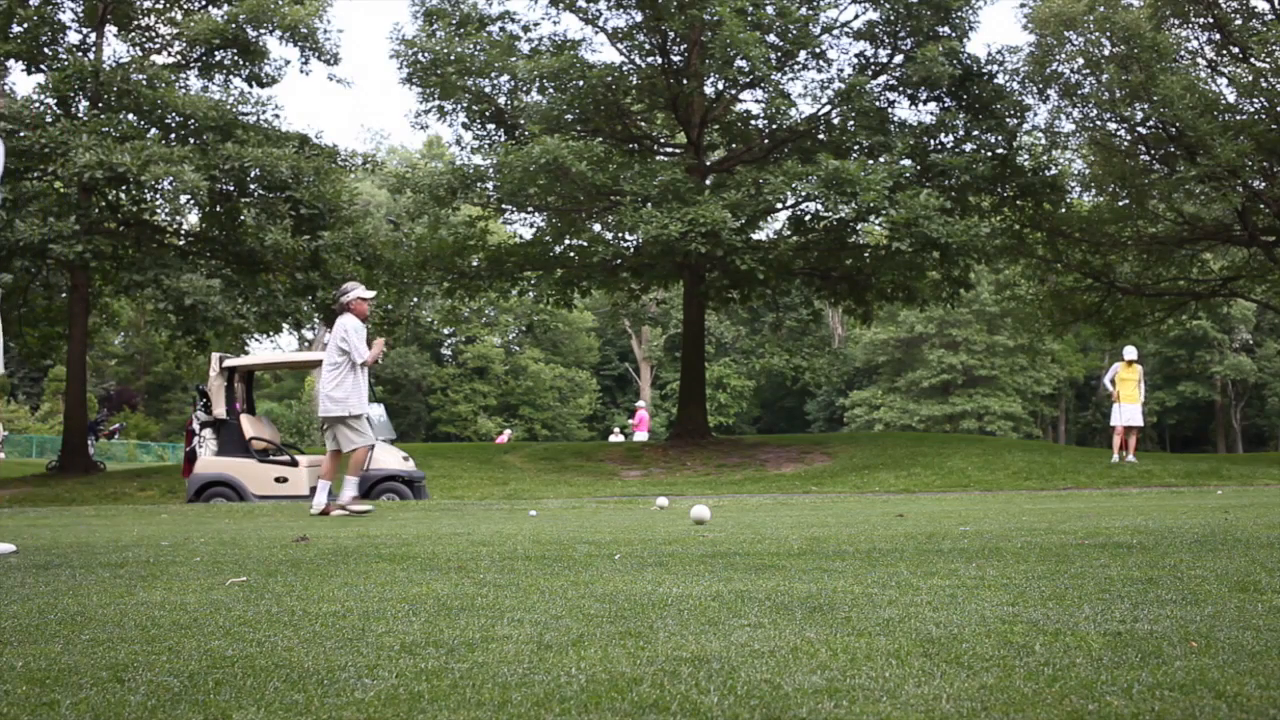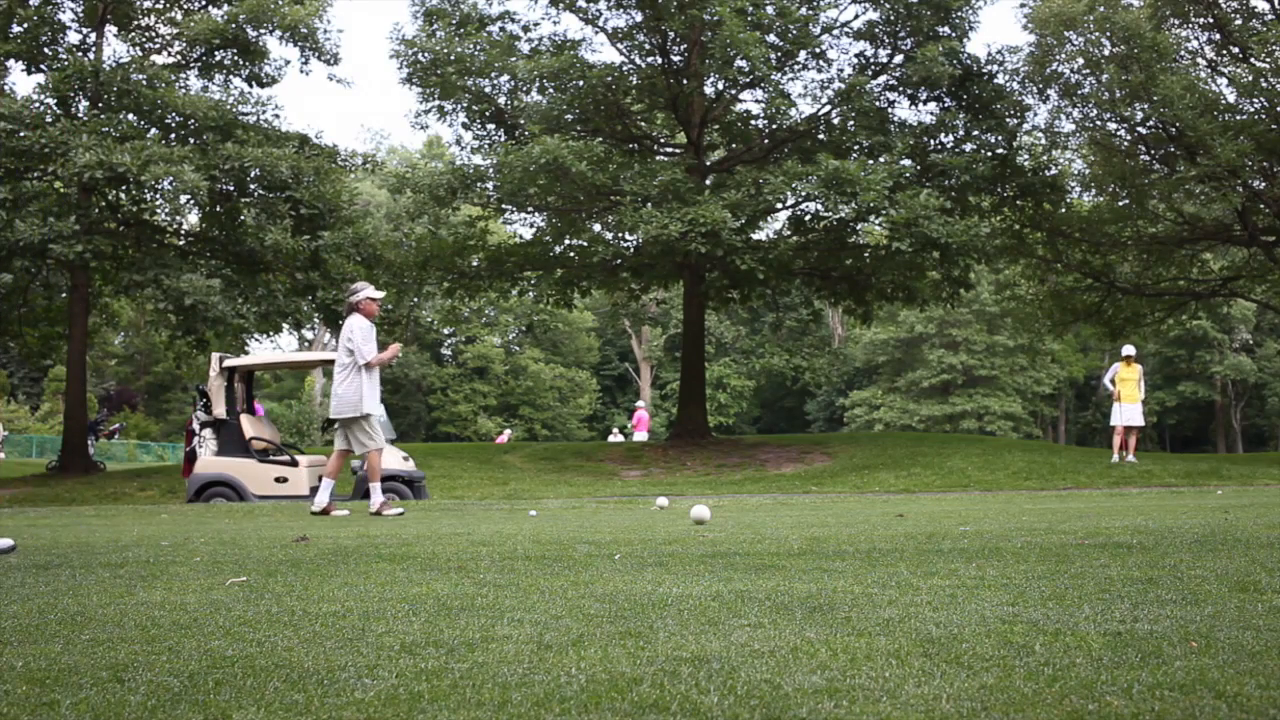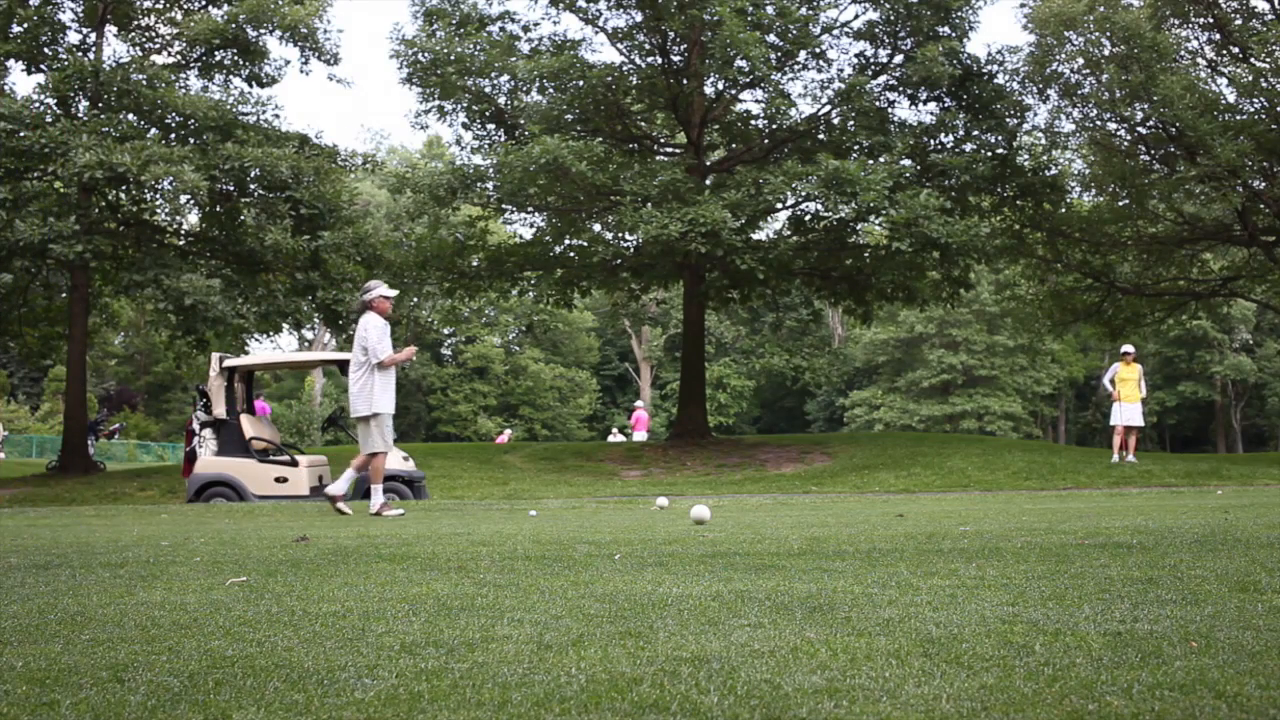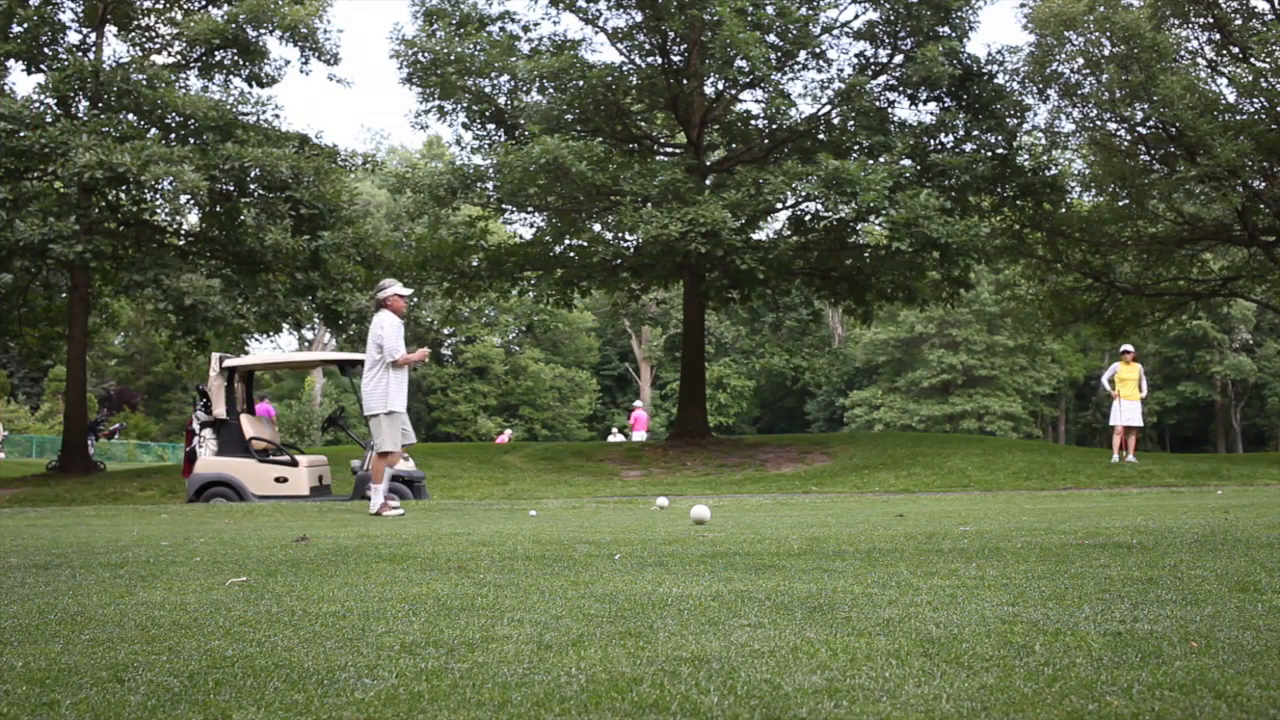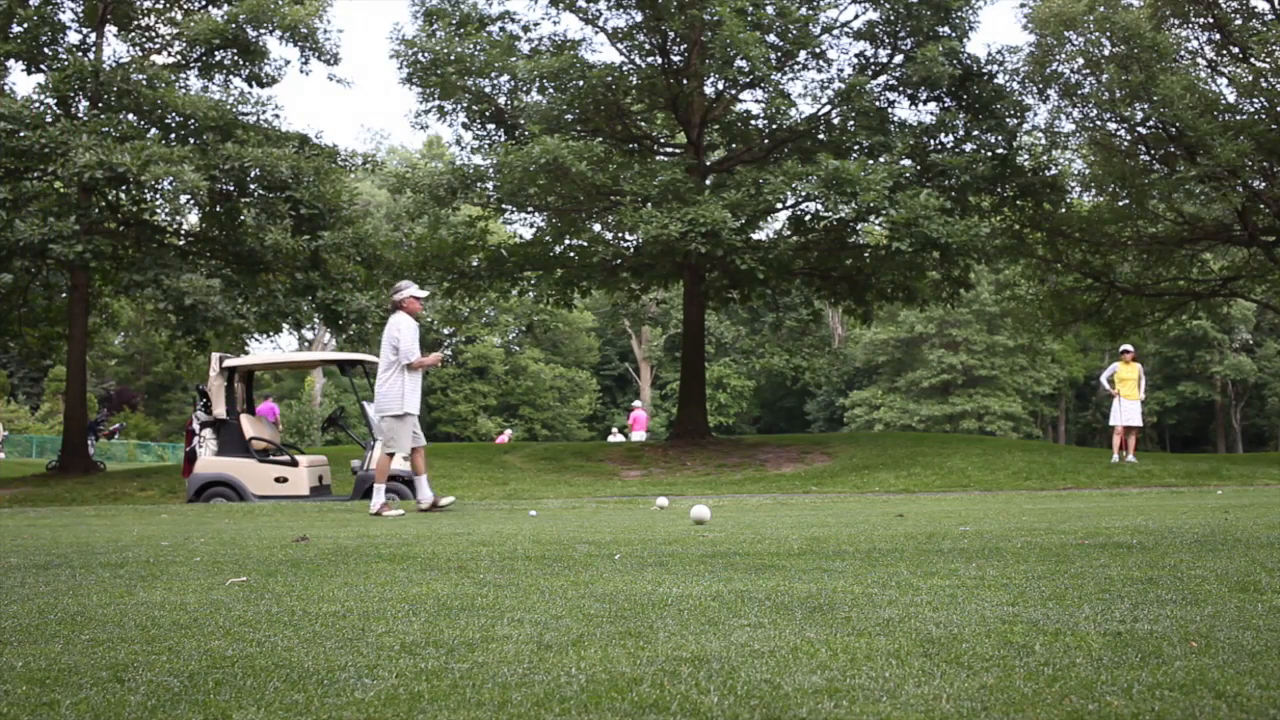
dt=0.2s
person 1, frame 1
left shoulder: (344, 323)
right shoulder: (350, 324)
right elbow: (364, 360)
left wrist: (373, 351)
right wrist: (377, 348)
left hip: (337, 398)
right hip: (343, 399)
left knee: (336, 450)
right knee: (363, 444)
left ankle: (320, 502)
right ankle: (347, 496)
person 1, frame 2
left shoulder: (355, 324)
right shoulder: (359, 325)
right elbow: (370, 361)
left wrist: (385, 357)
right wrist: (390, 353)
left hip: (349, 399)
right hip: (357, 399)
left knee: (342, 450)
right knee: (373, 447)
left ankle: (321, 501)
right ankle: (377, 502)
person 1, frame 3
left shoulder: (371, 322)
right shoulder: (374, 323)
right elbow: (383, 360)
left wrist: (399, 357)
right wrist: (403, 356)
left hip: (371, 397)
right hip: (372, 398)
left knee: (372, 450)
right knee: (379, 449)
left ankle: (338, 488)
right ankle: (377, 502)
person 1, frame 4
left shoulder: (384, 320)
right shoulder: (388, 321)
right elbow: (397, 359)
left wrist: (412, 358)
right wrist: (416, 356)
left hip: (389, 396)
right hip: (385, 397)
left knee: (401, 443)
right knee: (385, 448)
left ankle: (378, 491)
right ankle: (376, 502)
person 1, frame 5
left shoulder: (397, 322)
right shoulder: (404, 323)
right elbow: (412, 361)
left wrist: (426, 361)
right wrist: (431, 360)
left hip: (401, 398)
right hip: (398, 398)
left knee: (417, 446)
right knee: (391, 449)
left ankle: (426, 498)
right ankle: (378, 502)
